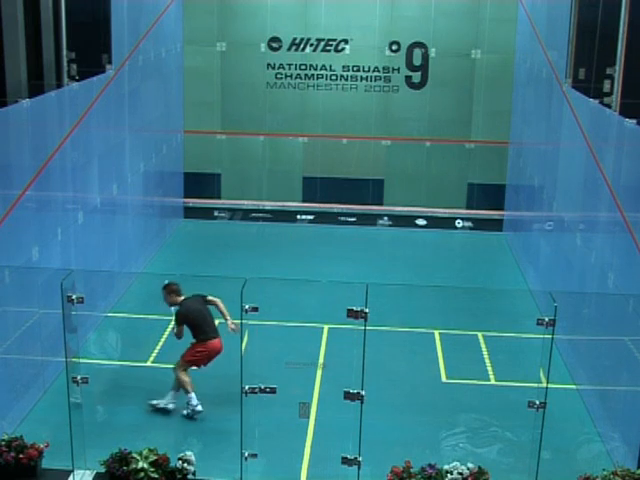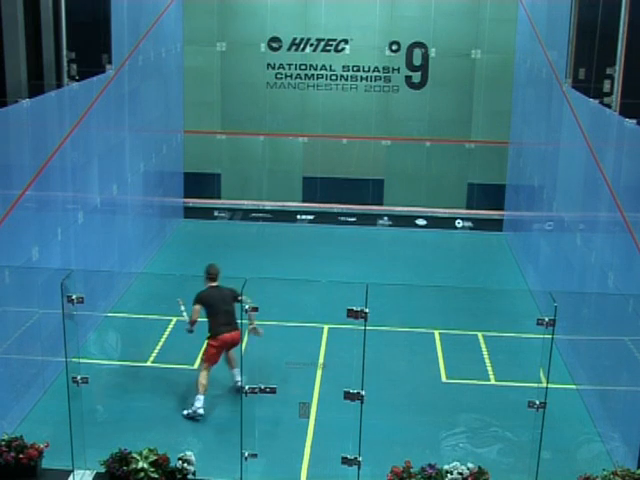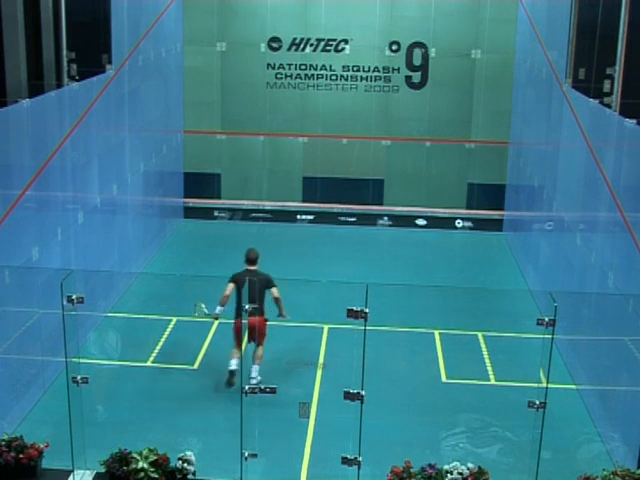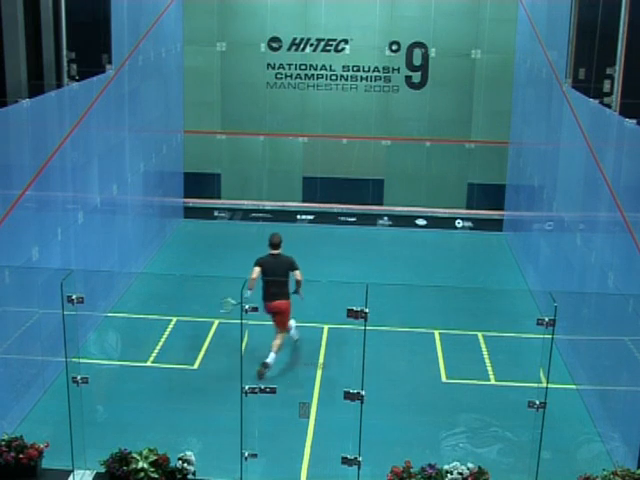
dt=0.2s
person 1, frame 1
left shoulder: (180, 312)
right shoulder: (197, 297)
left elbow: (179, 336)
right elbow: (217, 301)
left wrist: (177, 331)
right wrist: (229, 321)
left hip: (206, 345)
right hip: (216, 341)
left knee: (179, 368)
right knee: (183, 366)
left ankle: (194, 404)
right ankle: (168, 401)
person 1, frame 2
left shoulder: (201, 295)
right shoulder: (230, 291)
left elbow: (194, 318)
right elbow: (246, 303)
left wrist: (190, 328)
right wrist: (253, 325)
left hip: (217, 337)
right hip: (235, 334)
left knee: (204, 369)
right knee: (228, 350)
left ankle: (198, 407)
right ankle: (238, 380)
person 1, frame 3
left shoulder: (237, 276)
right shoulder: (265, 277)
left elbow: (227, 294)
right elbow: (276, 296)
left wrist: (218, 310)
right wrist: (281, 311)
left hip: (240, 318)
right hip: (258, 318)
left knee: (238, 347)
right knee: (259, 344)
left ankle: (233, 366)
right ankle: (254, 376)
person 1, frame 4
left shoulder: (261, 260)
right shoulder: (289, 260)
left elbow: (253, 277)
right elbow: (298, 279)
left wrist: (248, 295)
right wrist: (298, 290)
left hip: (268, 303)
right hip: (282, 302)
left knee: (285, 322)
right knee: (280, 334)
left ankle: (293, 335)
right ankle: (268, 361)
